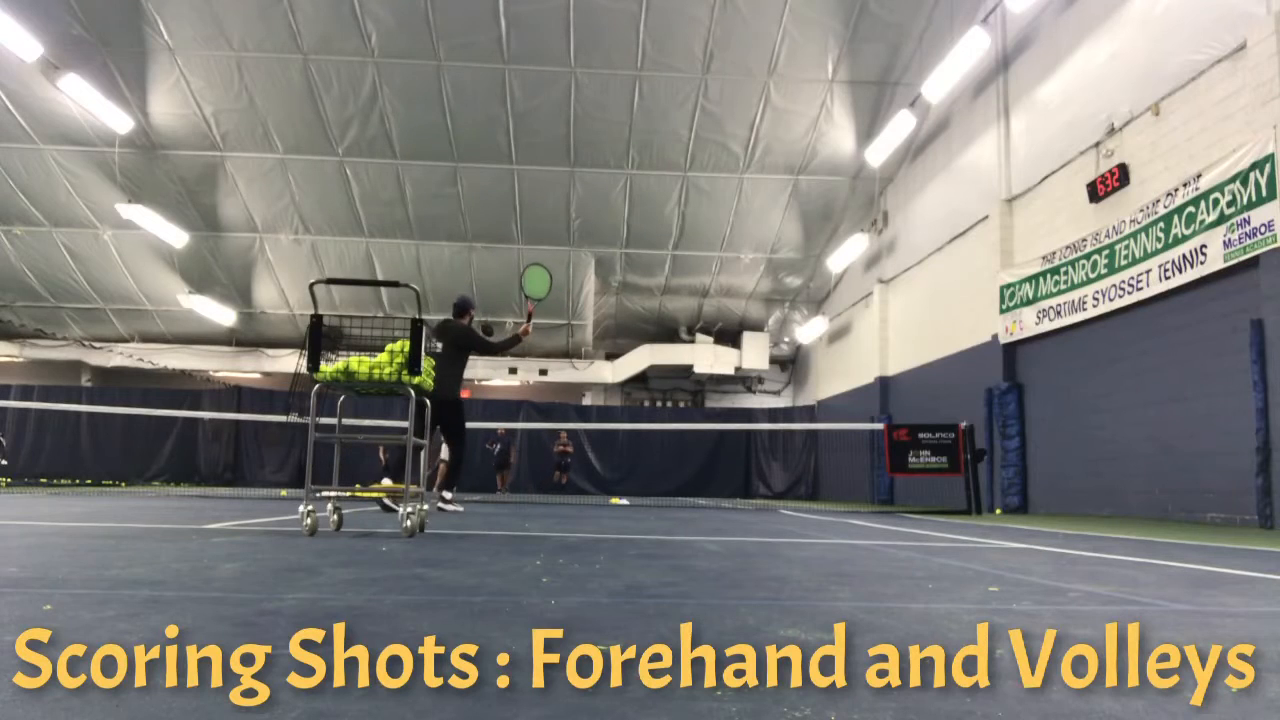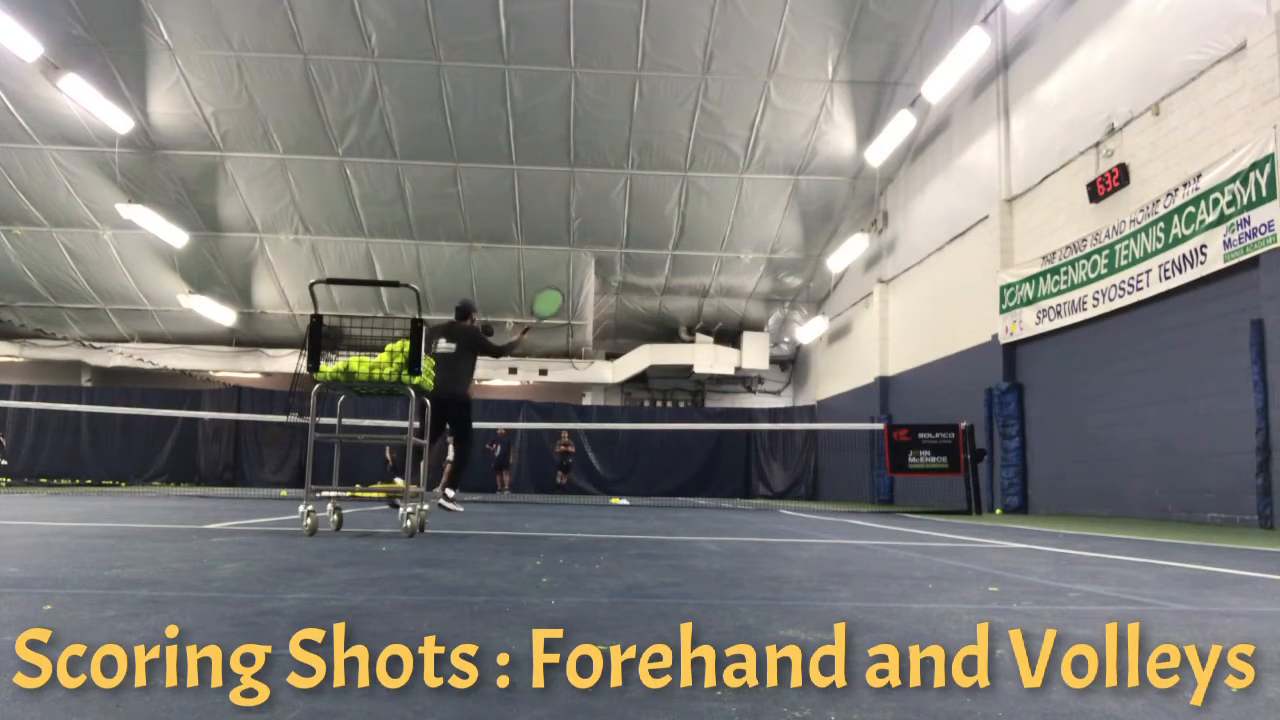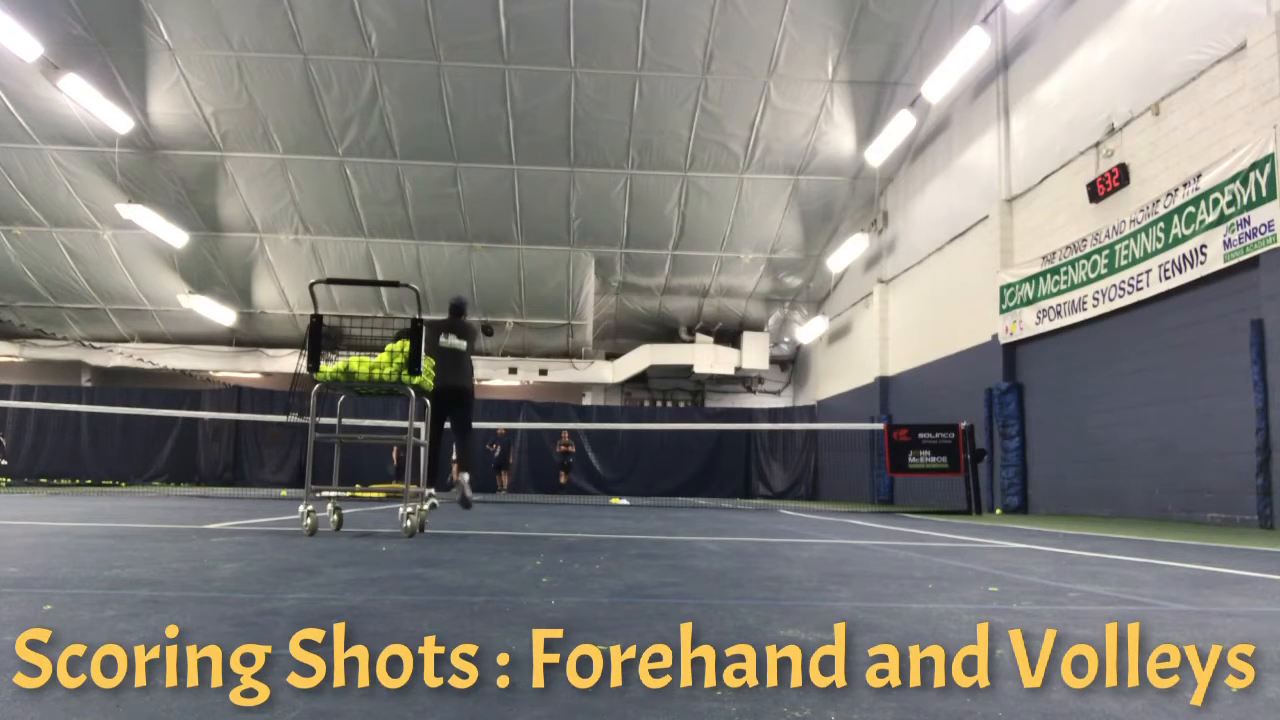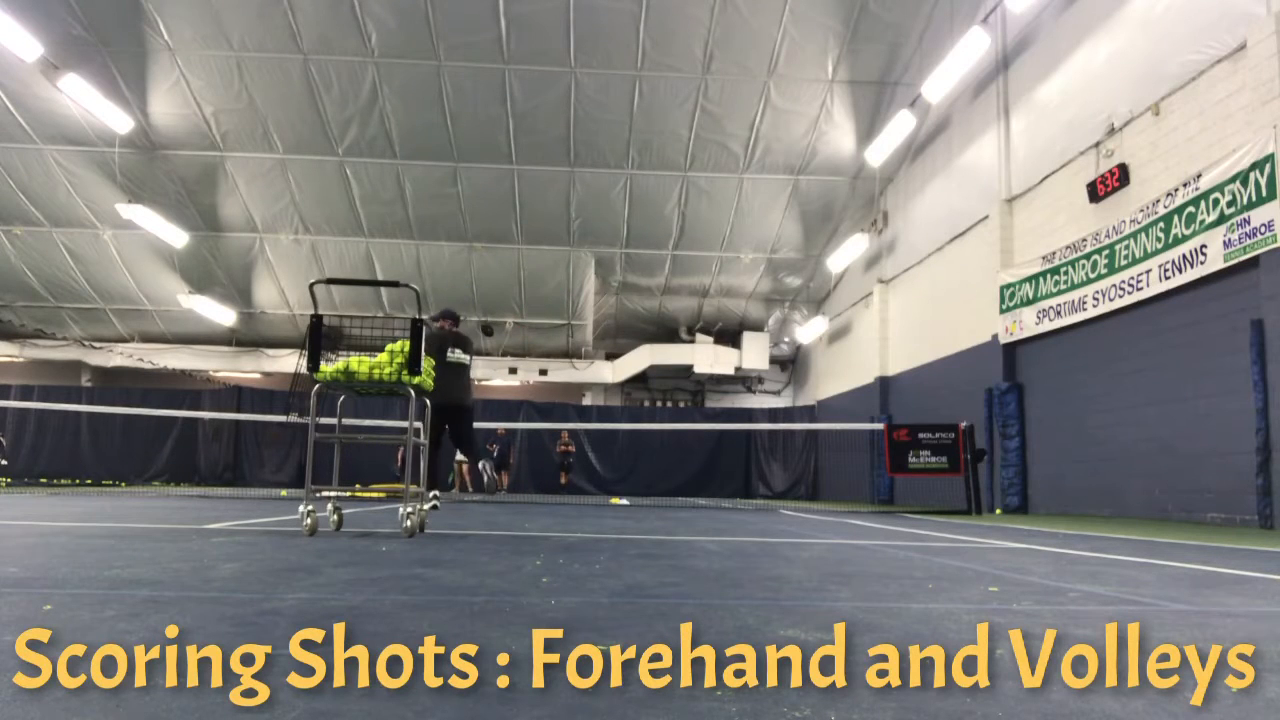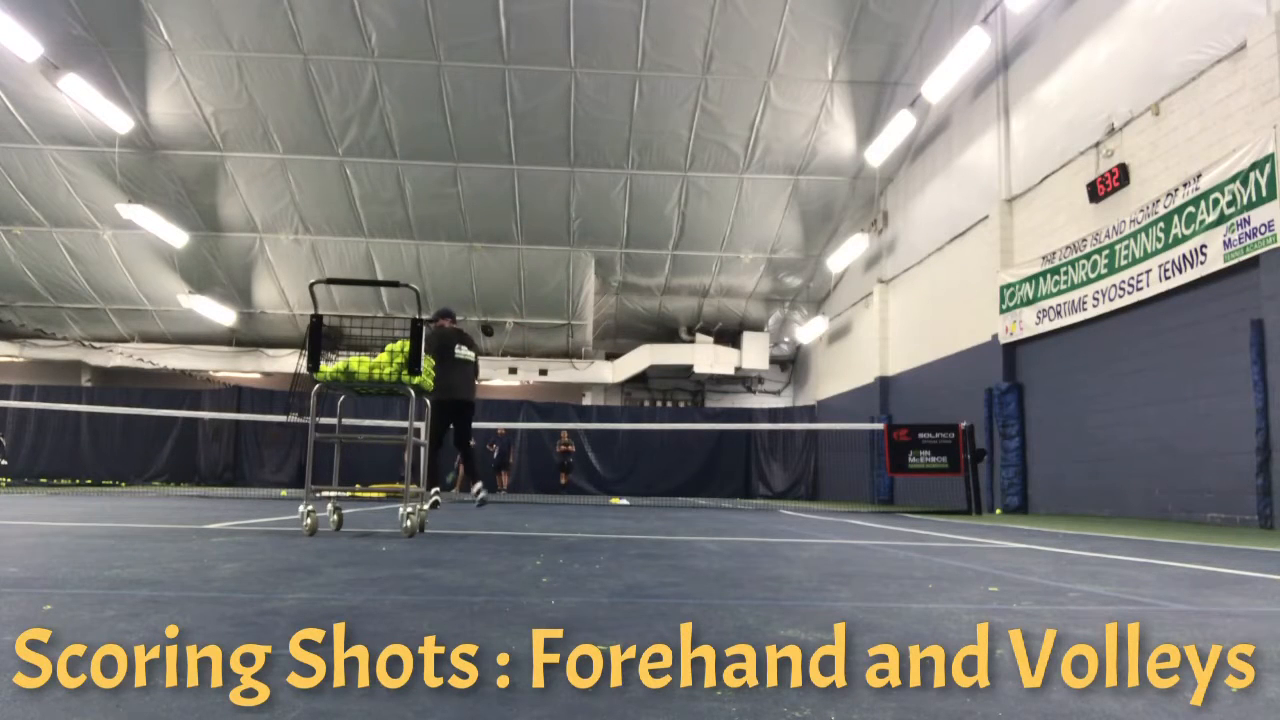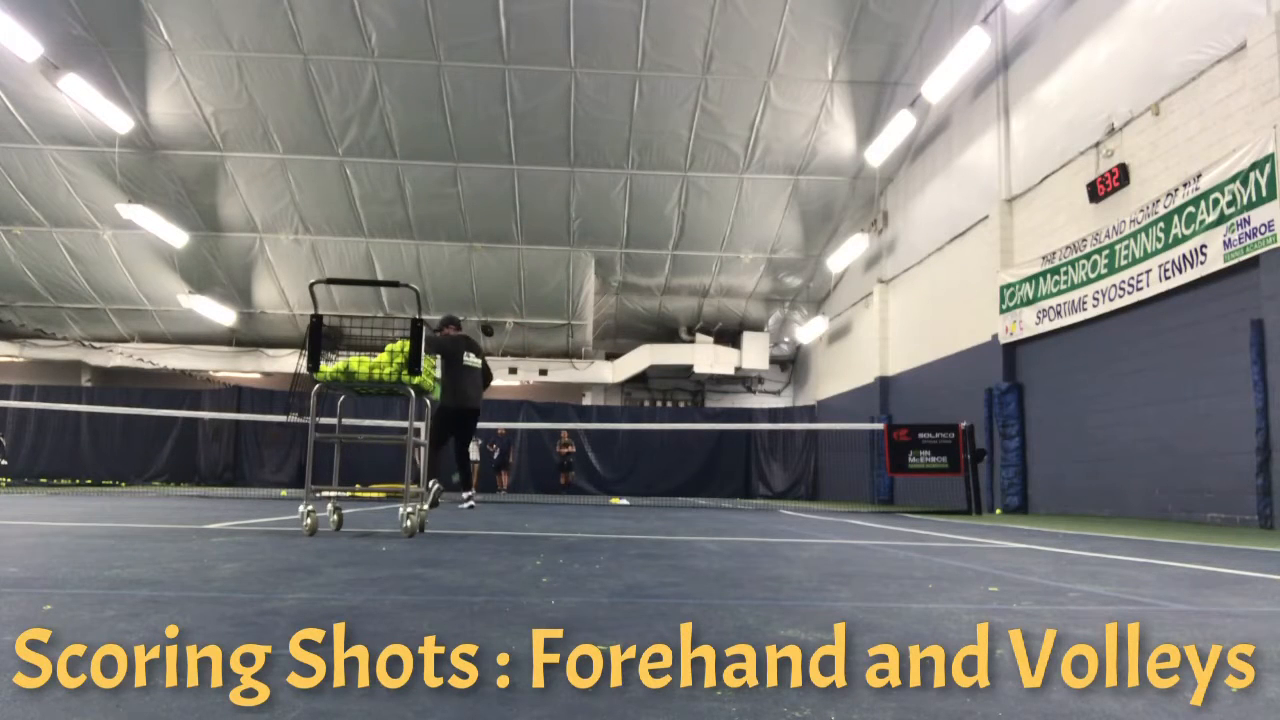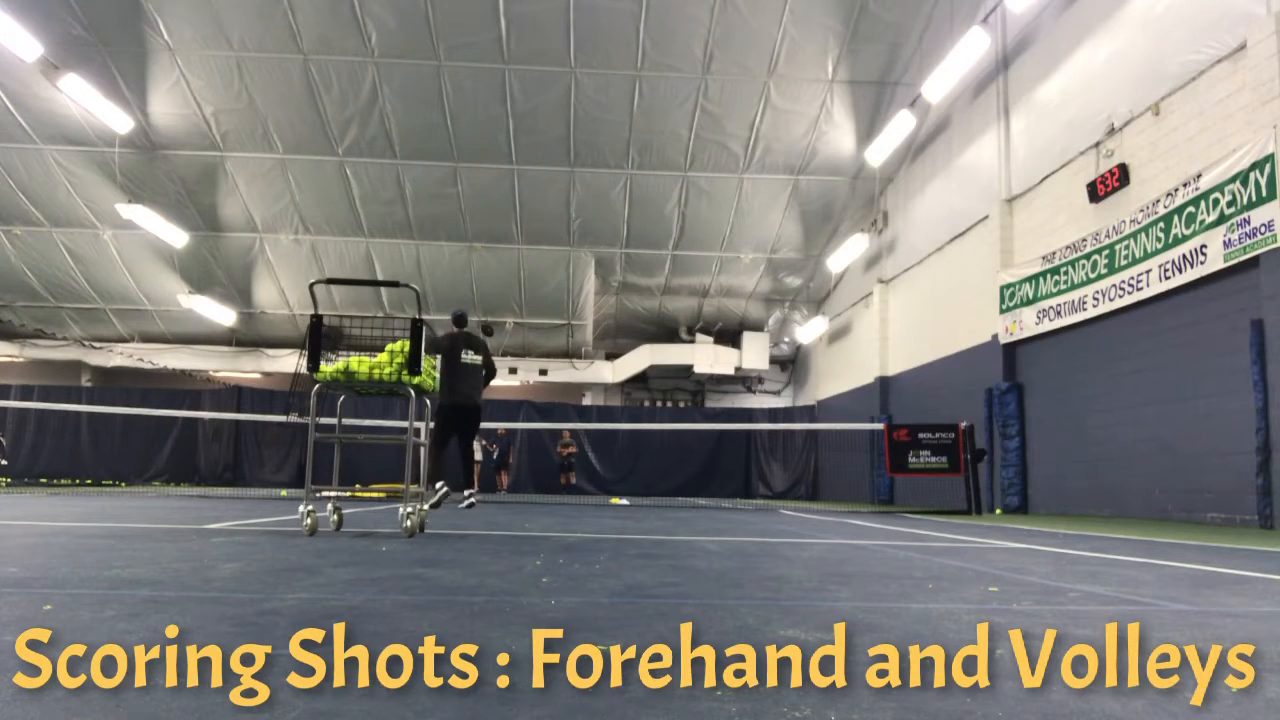
dt=0.2s
person 1, frame 1
left shoulder: (438, 329)
right shoulder: (462, 332)
right elbow: (493, 349)
right wrist: (519, 336)
left hip: (424, 395)
right hip: (446, 398)
right knee: (458, 447)
right ankle: (445, 495)
person 1, frame 2
left shoulder: (434, 332)
right shoulder: (471, 334)
right elbow: (496, 351)
right wrist: (515, 342)
left hip: (432, 395)
right hip: (456, 396)
right knee: (463, 446)
right ankle: (448, 494)
person 1, frame 3
left shoulder: (432, 327)
right shoulder: (470, 332)
left hip: (437, 388)
right hip: (462, 390)
left knee: (433, 441)
right knee: (462, 437)
left ankle: (430, 491)
right ankle: (463, 476)
person 1, frame 4
left shoulder: (434, 338)
right shoulder: (467, 343)
left hip: (437, 401)
right hip: (462, 402)
left knee: (431, 448)
right knee: (467, 443)
left ankle: (432, 494)
right ankle: (482, 463)
person 1, frame 5
left shoulder: (439, 335)
right shoulder: (470, 342)
left elbow: (423, 354)
left hip: (443, 397)
right hip: (467, 399)
left knee: (433, 446)
right knee: (464, 444)
left ankle: (434, 491)
right ankle: (477, 486)
person 1, frame 6
left shoulder: (449, 342)
right shoulder: (476, 348)
left elbow: (425, 344)
right elbow: (488, 378)
left hip: (452, 404)
right hip: (473, 406)
left knee: (433, 445)
right knee: (461, 449)
left ankle: (433, 483)
right ankle: (468, 495)
person 1, frame 7
left shoulder: (450, 339)
right shoulder: (480, 343)
left elbow: (430, 346)
right elbow: (491, 371)
left hip: (451, 401)
right hip: (474, 403)
left knee: (437, 446)
right knee: (466, 447)
left ankle: (439, 485)
right ankle: (469, 493)
